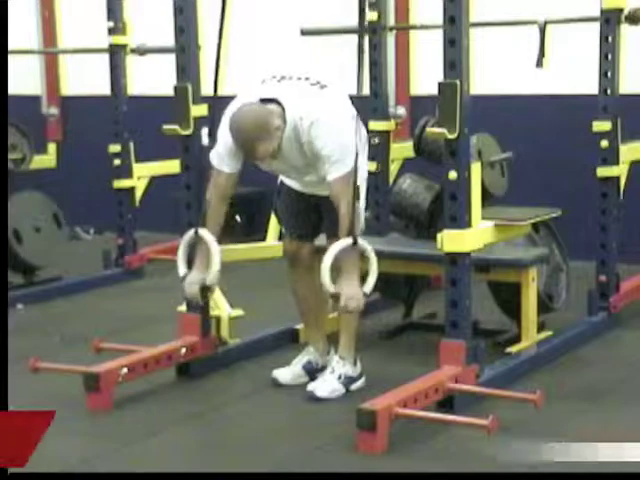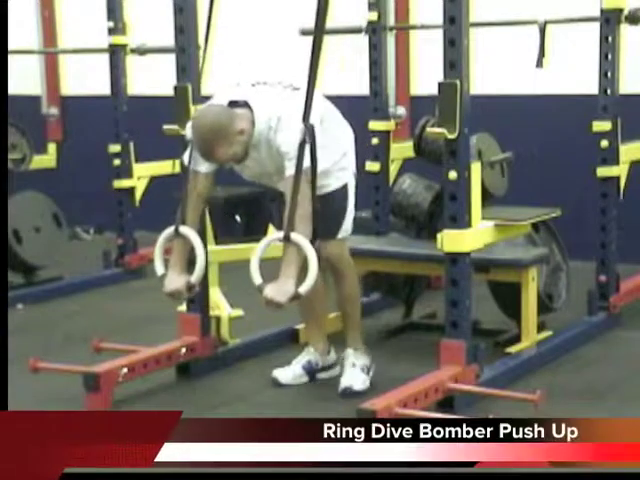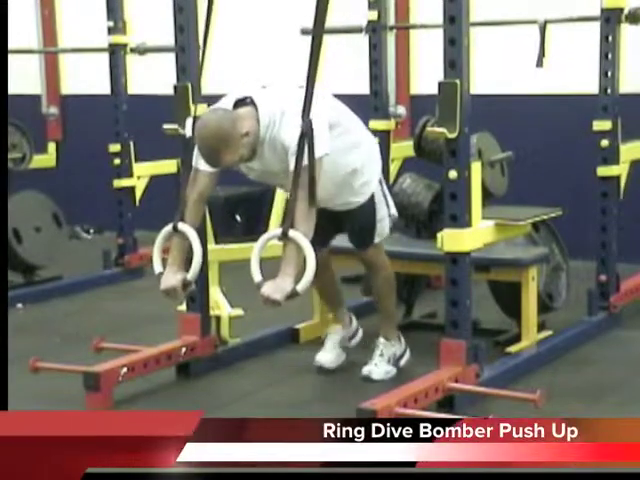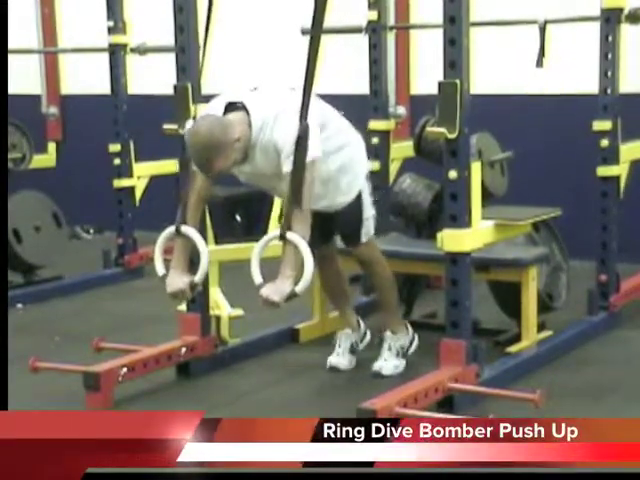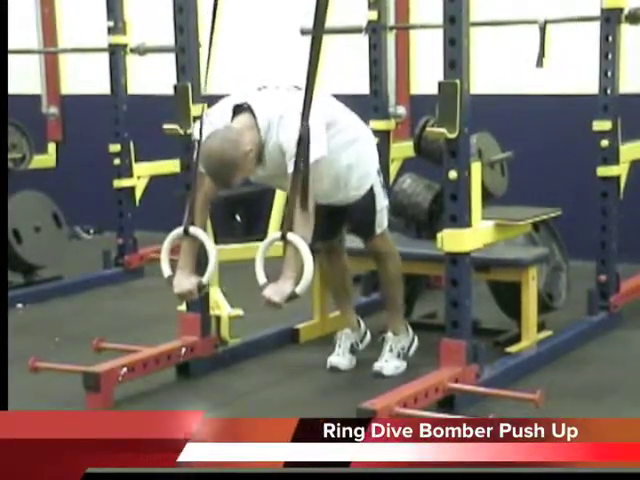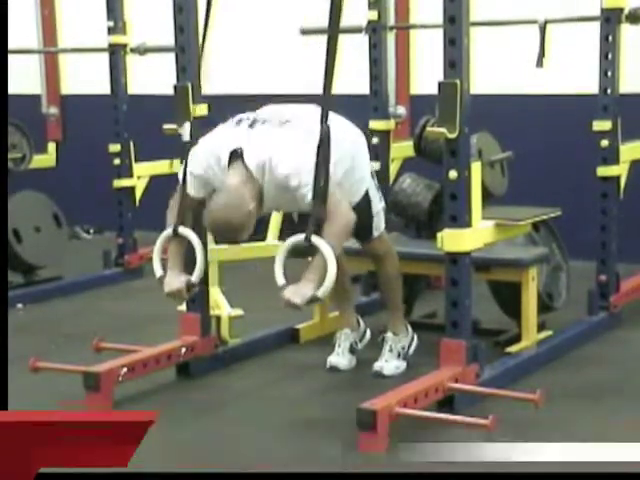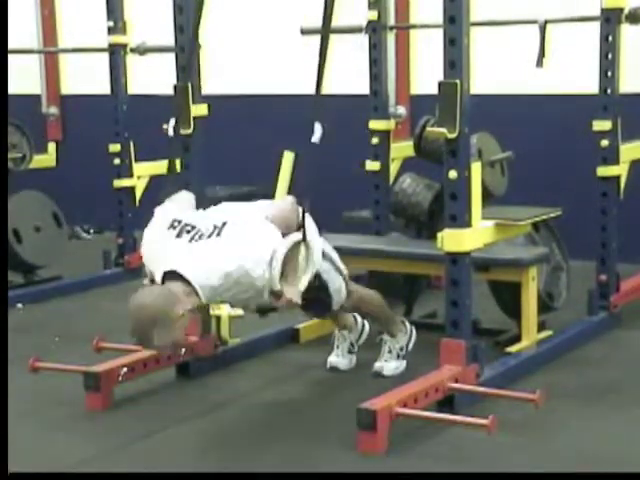
dt=0.7s
person 1, frame 1
left shoulder: (321, 123)
right shoulder: (232, 126)
left elbow: (344, 204)
right elbow: (218, 195)
left wrist: (350, 279)
right wrist: (200, 266)
left hip: (342, 169)
right hip: (295, 176)
left knee: (340, 254)
right knee: (296, 254)
left ankle: (347, 362)
right ankle: (317, 352)
person 1, frame 2
left shoulder: (288, 124)
right shoulder: (209, 129)
left elbow: (300, 205)
right elbow: (195, 197)
left wrist: (286, 280)
right wrist: (177, 268)
left hip: (329, 166)
right hip: (283, 175)
left knee: (332, 253)
right knee: (300, 257)
left ankle: (356, 355)
right ankle: (320, 352)
person 1, frame 3
left shoulder: (295, 122)
right shoulder: (216, 127)
left elbow: (305, 200)
right elbow: (195, 196)
left wrist: (286, 277)
right wrist: (174, 267)
left hip: (354, 173)
right hip: (312, 185)
left knee: (371, 255)
right knee: (314, 255)
left ankle: (392, 342)
right ankle: (343, 326)
person 1, frame 4
left shoulder: (286, 125)
right shoulder: (208, 129)
left elbow: (300, 202)
right elbow: (194, 198)
left wrist: (285, 278)
right wrist: (178, 268)
left hip: (341, 171)
right hip: (298, 183)
left knee: (363, 251)
right knee: (321, 254)
left ankle: (398, 334)
right ankle: (352, 329)
person 1, frame 5
left shoulder: (292, 126)
right shoulder: (213, 128)
left elbow: (303, 205)
right elbow: (200, 199)
left wrist: (287, 279)
right wrist: (185, 269)
left hip: (352, 162)
right hip: (314, 177)
left knee: (377, 245)
right knee: (327, 247)
left ankle: (400, 333)
right ankle: (352, 329)
person 1, frame 6
left shoulder: (290, 164)
right shoulder: (206, 158)
left elbow: (342, 218)
right elbow: (180, 203)
left wrist: (309, 283)
right wrist: (174, 270)
left hip: (344, 157)
right hip: (313, 165)
left knee: (375, 246)
left ankle: (399, 333)
right ankle: (351, 328)
person 1, frame 7
left shoulder: (230, 269)
right shoulder: (152, 248)
left elbow: (288, 207)
right elbow: (184, 198)
left wrist: (292, 281)
left hip: (287, 245)
left knee: (343, 296)
left ankle: (398, 333)
right ankle: (349, 329)
